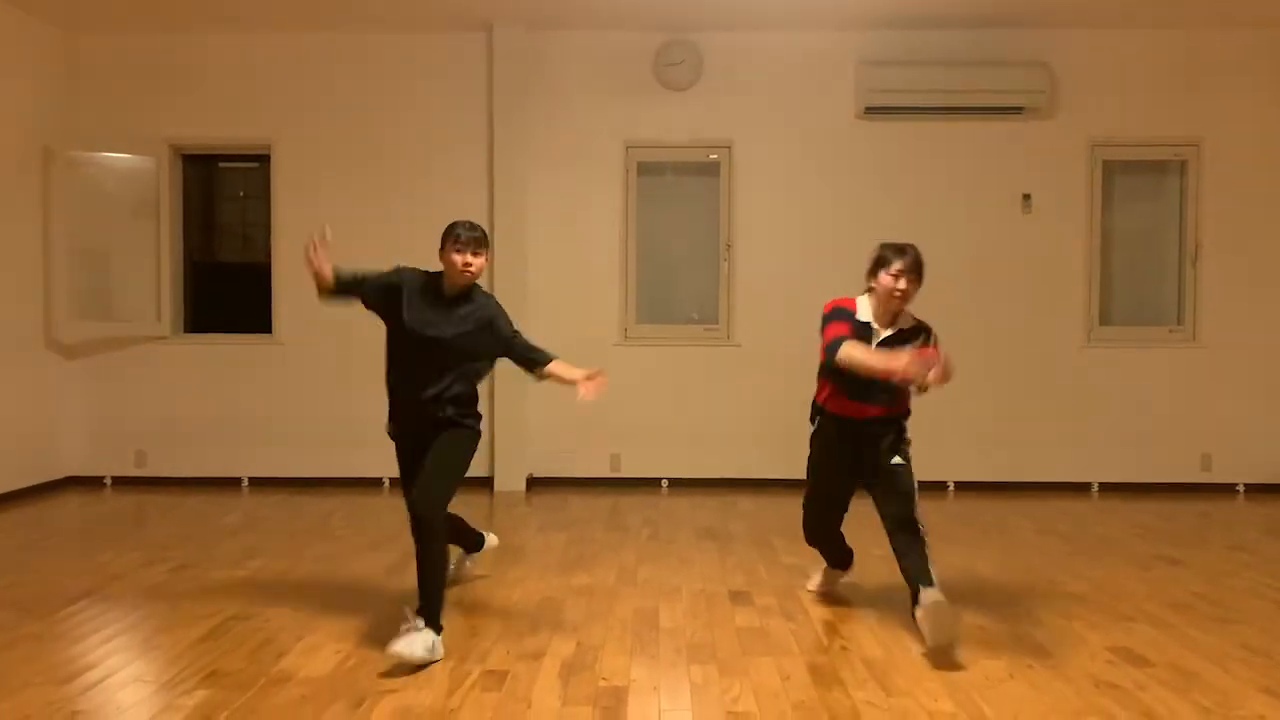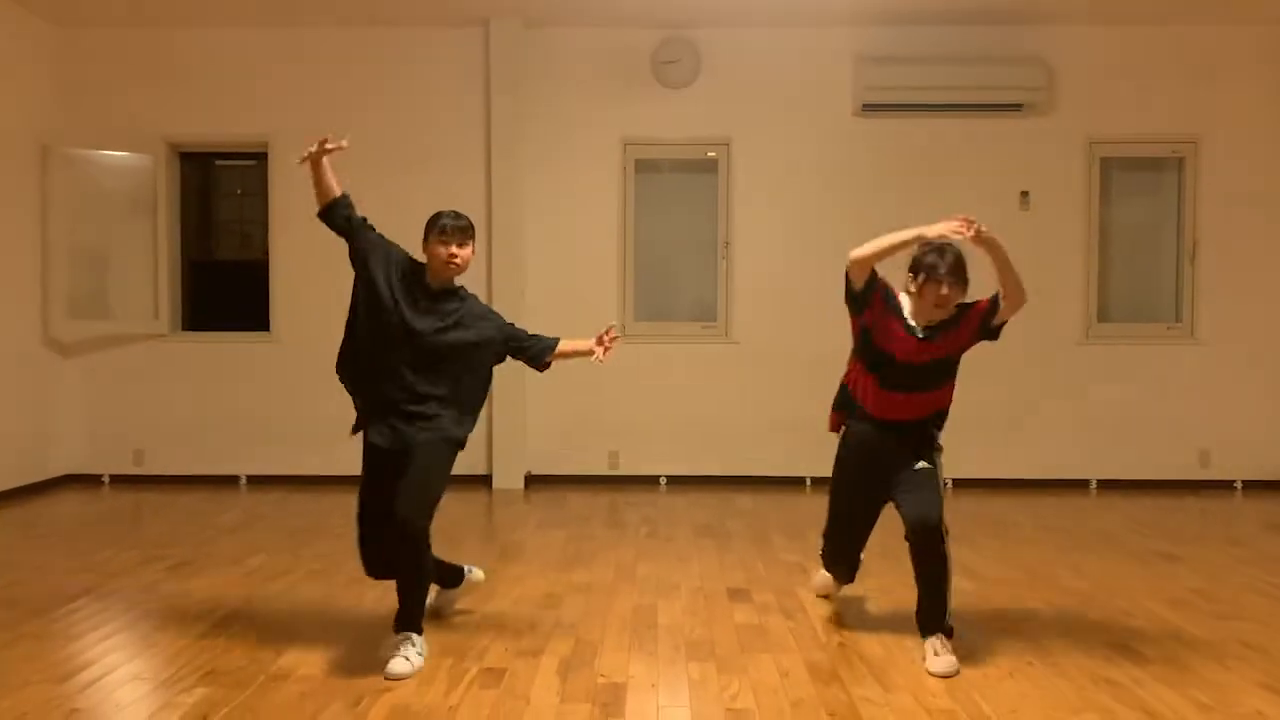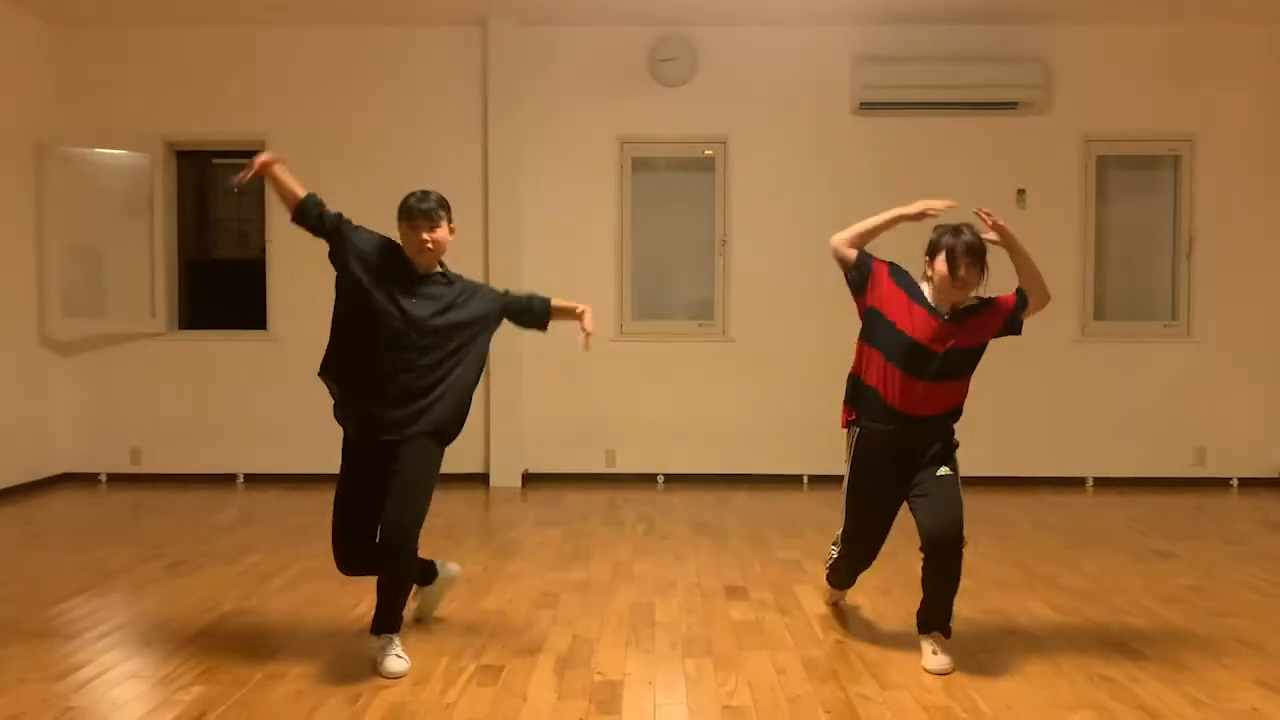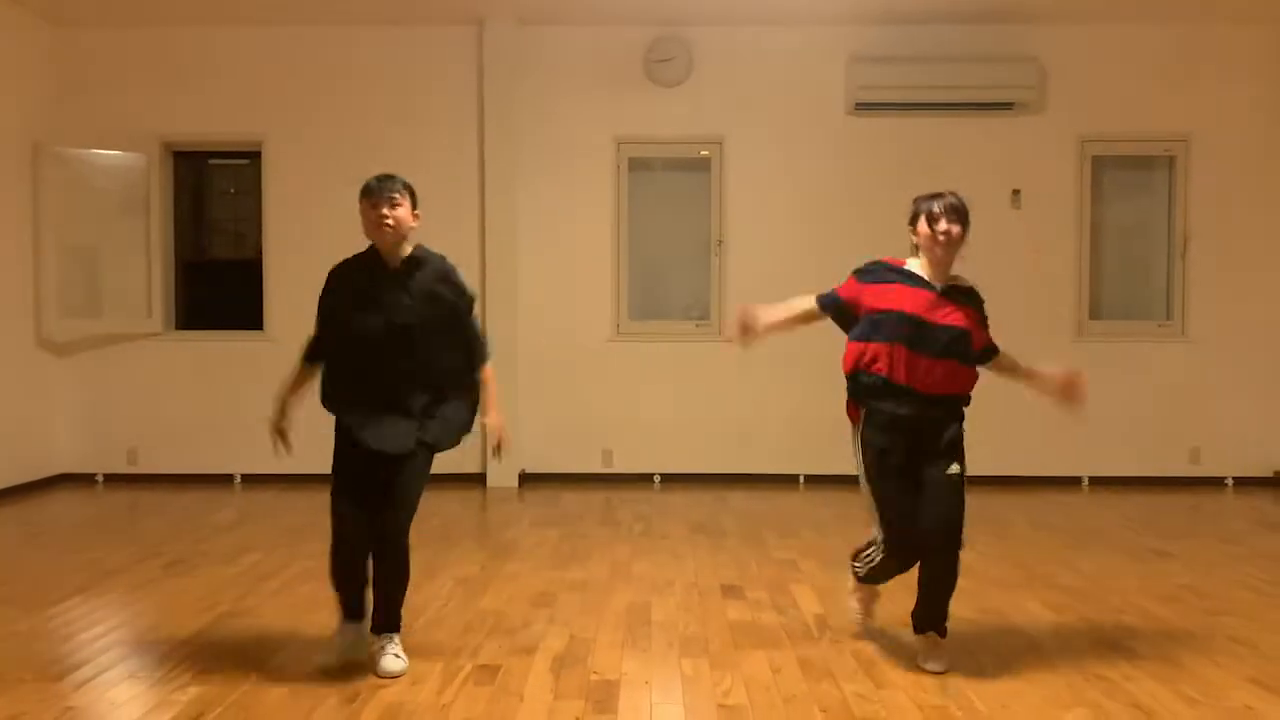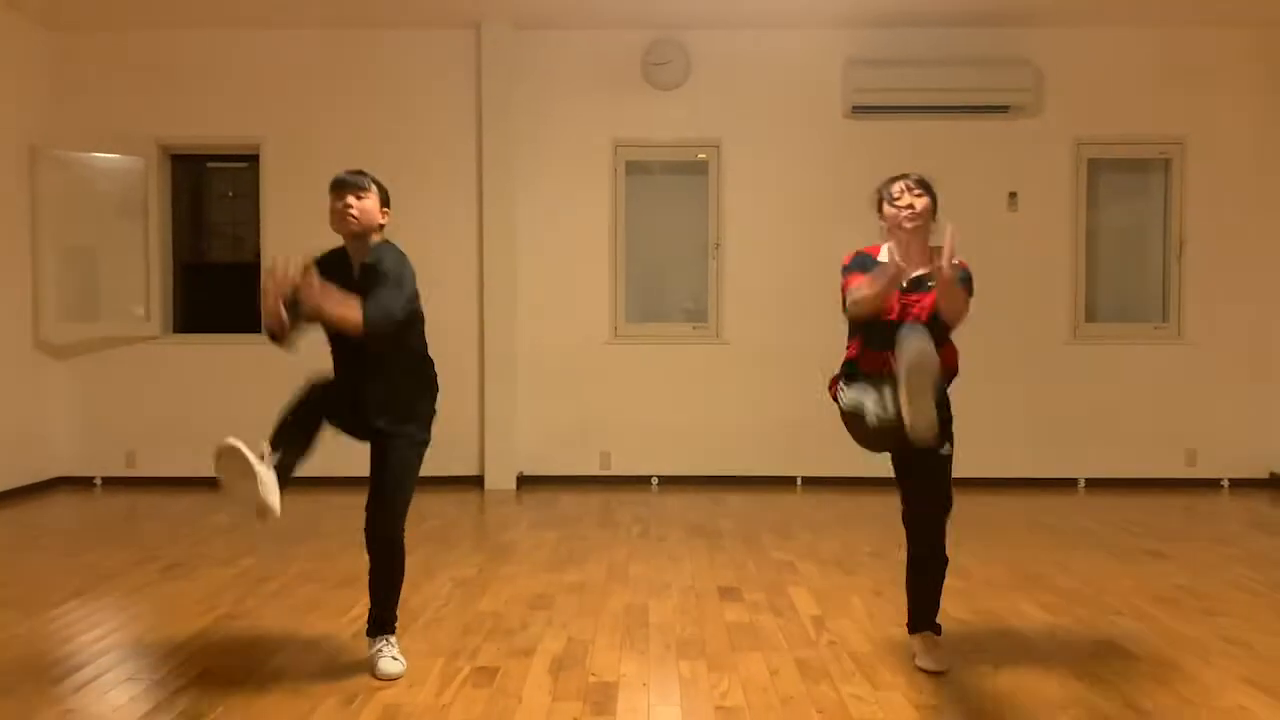
dt=0.2s
person 1, frame 1
left shoulder: (484, 310)
right shoulder: (407, 285)
left elbow: (527, 354)
right elbow: (342, 285)
left wrist: (578, 376)
right wrist: (320, 270)
left hip: (454, 427)
right hip: (408, 424)
left knee: (425, 507)
right knee: (427, 515)
left ankle: (426, 630)
right ankle: (476, 542)
person 1, frame 2
left shoulder: (476, 318)
right shoulder: (386, 266)
left elbow: (531, 347)
right elbow: (341, 215)
left wrist: (590, 344)
right wrist: (320, 164)
left hip: (435, 433)
right hip: (382, 432)
left knee: (409, 520)
right knee: (378, 554)
left ankle: (409, 635)
right ankle: (455, 578)
person 1, frame 3
left shoulder: (467, 296)
right shoulder: (371, 256)
left elbow: (524, 307)
right elbow: (313, 213)
left wrist: (574, 310)
right wrist: (272, 170)
left hip: (422, 428)
right hip: (366, 424)
left knee: (398, 531)
right knee: (351, 552)
left ankle: (390, 634)
right ankle: (430, 574)
person 1, frame 4
left shoulder: (438, 275)
right shoulder: (346, 279)
left elbow: (472, 347)
right elbow: (322, 345)
left wrist: (491, 408)
right wrist: (286, 401)
left hip: (417, 421)
right hip: (360, 419)
left knee: (390, 532)
right knee: (349, 536)
left ankle: (387, 633)
right ankle: (353, 621)
person 1, frame 5
left shoulder: (394, 269)
right shoulder: (327, 268)
left elbow: (376, 321)
right elbow: (282, 335)
left wrist: (321, 301)
right wrist: (277, 305)
left hip: (403, 411)
right hip: (352, 396)
left knee: (383, 526)
right knee: (316, 396)
left ankle: (383, 636)
right ankle: (269, 470)
person 2, frame 1
left shoulder: (917, 332)
right shoulder: (841, 315)
left elbow: (929, 376)
right elbow: (841, 353)
left wrist: (937, 370)
right wrist: (892, 364)
left hip: (885, 437)
right hip: (836, 433)
left knee: (901, 513)
right knee: (818, 524)
left ankle: (927, 600)
right ankle: (837, 564)
person 2, frame 2
left shoulder: (961, 324)
right shoulder: (878, 309)
left elbow: (1015, 299)
right elbow: (857, 261)
left wrist: (991, 246)
right wrist: (921, 233)
left hip: (916, 444)
right hip: (863, 440)
left knee: (926, 526)
right knee: (843, 532)
left ankle: (936, 635)
right ankle: (837, 570)
person 2, frame 3
left shoulder: (982, 314)
right shoulder: (891, 286)
left elbow: (1038, 296)
right elbow: (842, 244)
left wrist: (1009, 242)
right wrist: (906, 212)
left hip: (933, 441)
right hip: (876, 436)
left knee: (945, 532)
right knee: (861, 539)
left ankle: (933, 633)
right ankle: (838, 575)
person 2, frame 4
left shoulder: (967, 300)
right shoulder: (880, 275)
left elbow: (987, 356)
right elbow: (827, 304)
left wrist: (1042, 378)
right wrist: (769, 318)
left hip: (943, 425)
right hip: (884, 419)
left knee: (943, 535)
right knee: (900, 541)
left ankle: (930, 632)
right ankle: (866, 573)
person 2, frame 5
left shoulder: (952, 275)
right shoulder: (867, 263)
left elbow: (959, 313)
right elbow: (855, 299)
left wrist: (946, 276)
right wrist: (882, 274)
left hip: (929, 408)
right hip: (869, 404)
left knee: (929, 526)
left ankle: (923, 630)
